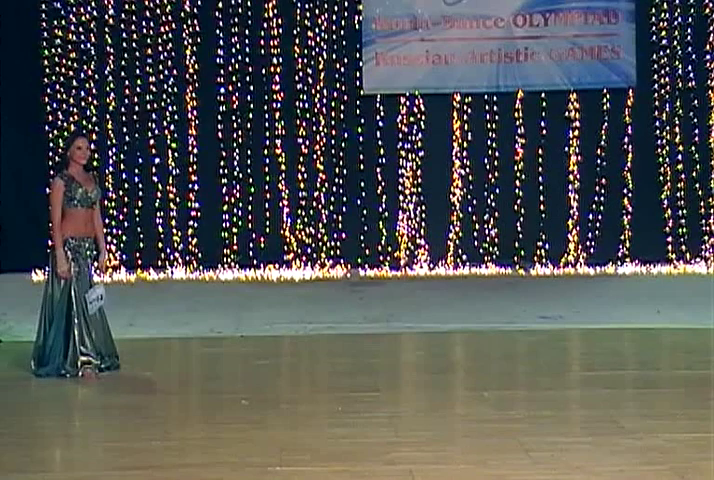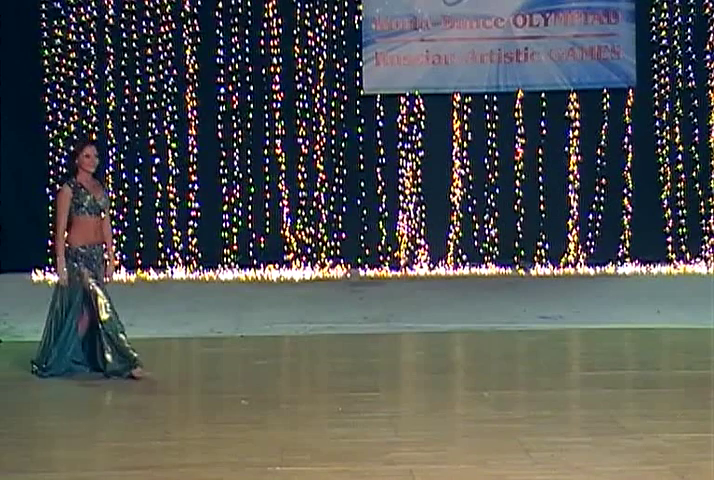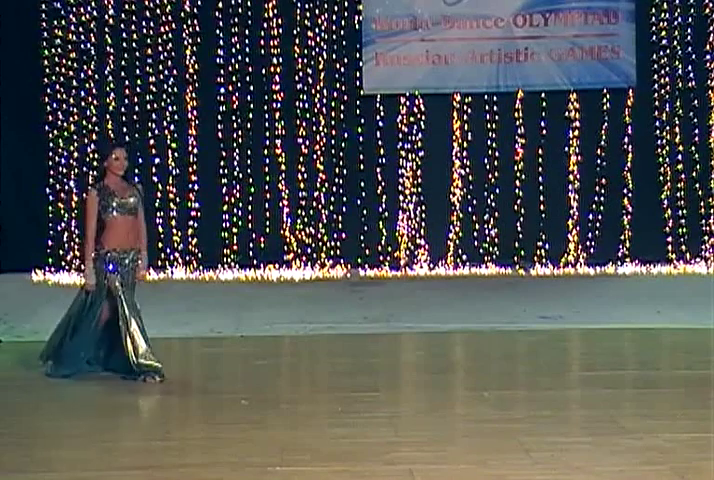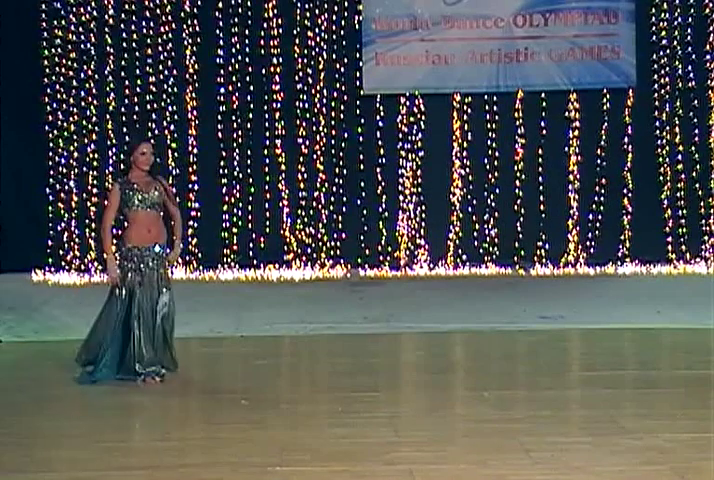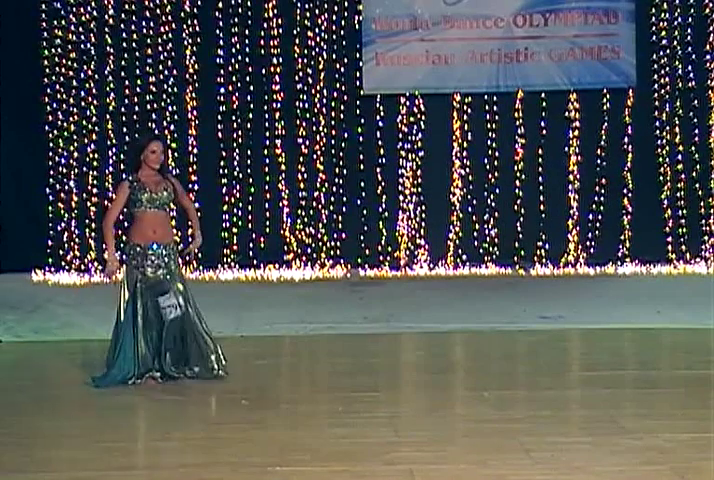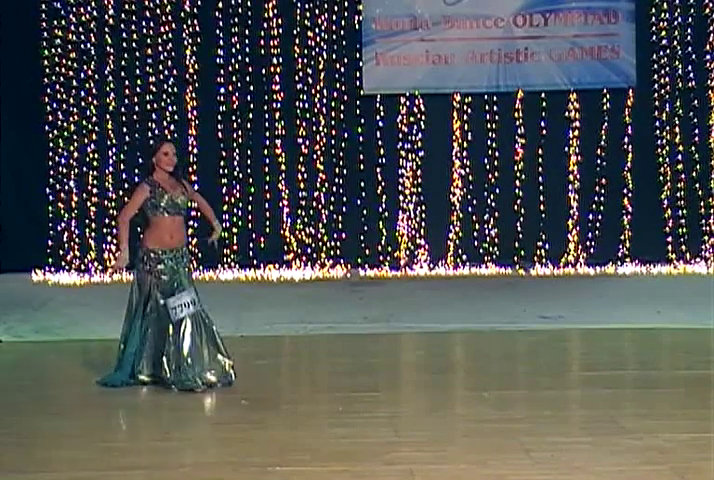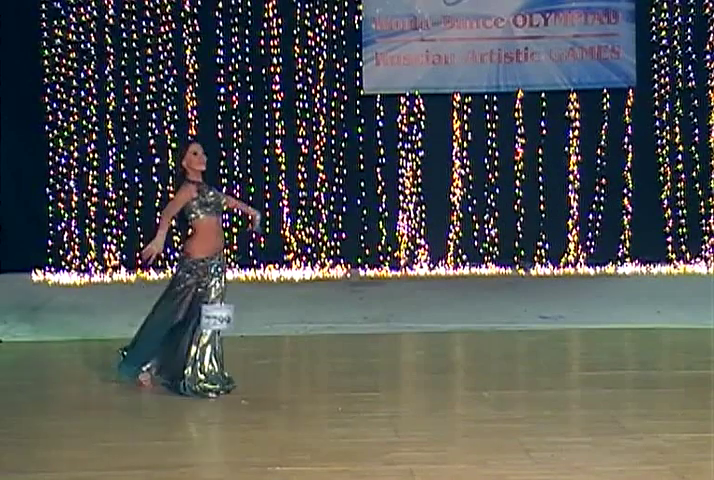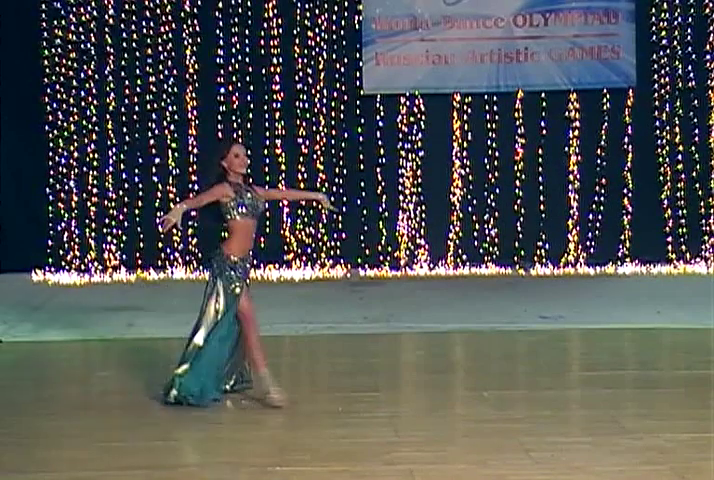
dt=0.4s
person 1, frame 1
left shoulder: (91, 179)
right shoulder: (61, 181)
right elbow: (55, 220)
left wrist: (102, 248)
right wrist: (59, 255)
left hip: (88, 246)
right hip: (68, 245)
left knee: (82, 301)
right knee: (73, 301)
left ankle: (83, 356)
right ankle: (78, 360)
person 1, frame 2
left shoulder: (101, 188)
right shoulder: (69, 189)
right elbow: (61, 227)
left wrist: (111, 257)
right wrist: (60, 262)
left hip: (96, 253)
right hip: (77, 254)
left knee: (87, 310)
right knee: (101, 305)
left ankle: (72, 358)
right ankle: (124, 360)
person 1, frame 3
left shoulder: (134, 188)
right shoulder: (97, 192)
right elbow: (89, 232)
left wrist: (143, 257)
right wrist: (89, 267)
left hip: (132, 256)
right hip: (109, 256)
left knee: (109, 310)
right knee: (127, 310)
left ankle: (83, 357)
right ankle: (141, 366)
person 1, frame 4
left shoulder: (158, 183)
right shoulder: (120, 186)
left elbow: (174, 211)
right elbow: (106, 226)
left wrist: (177, 243)
right wrist: (111, 260)
left hip: (159, 251)
right hip: (132, 253)
left knee: (158, 307)
right knee: (138, 308)
left ankle: (156, 360)
right ankle: (145, 366)
person 1, frame 5
left shoulder: (169, 182)
right shoulder: (129, 184)
left elbow: (188, 206)
right elbow: (109, 220)
left wrist: (197, 234)
right wrist: (112, 254)
left hip: (167, 252)
right hip: (139, 252)
left knee: (176, 306)
right knee: (141, 310)
left ankle: (176, 363)
right ankle: (142, 367)
person 1, frame 6
left shoulder: (181, 184)
right shoulder: (147, 187)
left elbow: (200, 202)
right elbow: (124, 217)
left wrist: (216, 225)
right wrist: (124, 251)
left hip: (179, 256)
right hip: (153, 256)
left knee: (184, 313)
right knee: (148, 314)
left ankle: (193, 370)
right ankle: (142, 369)
person 1, frame 7
left shoulder: (205, 188)
right shoulder: (189, 188)
left elbow: (225, 200)
right elbow: (169, 212)
left wrist: (251, 211)
right wrist: (159, 238)
left hip: (215, 261)
right hip: (194, 261)
right knee: (172, 316)
left ankle: (202, 378)
right ankle: (146, 364)
person 1, frame 8
left shoulder: (250, 189)
right shoulder: (226, 188)
left elbow: (283, 194)
right elbow: (199, 199)
left wrist: (317, 194)
right wrist: (180, 207)
left hip: (240, 263)
right hip: (230, 263)
left knee: (228, 323)
right knee: (249, 320)
left ankle: (221, 378)
right ankle: (266, 383)
